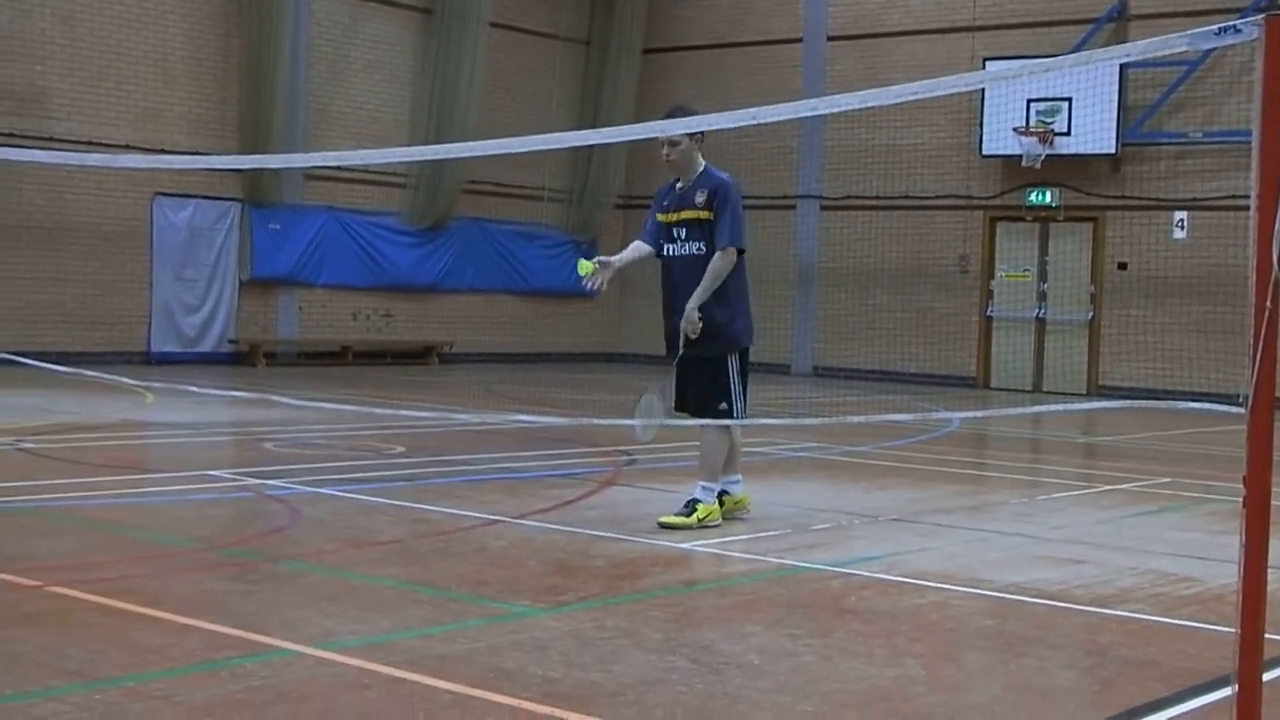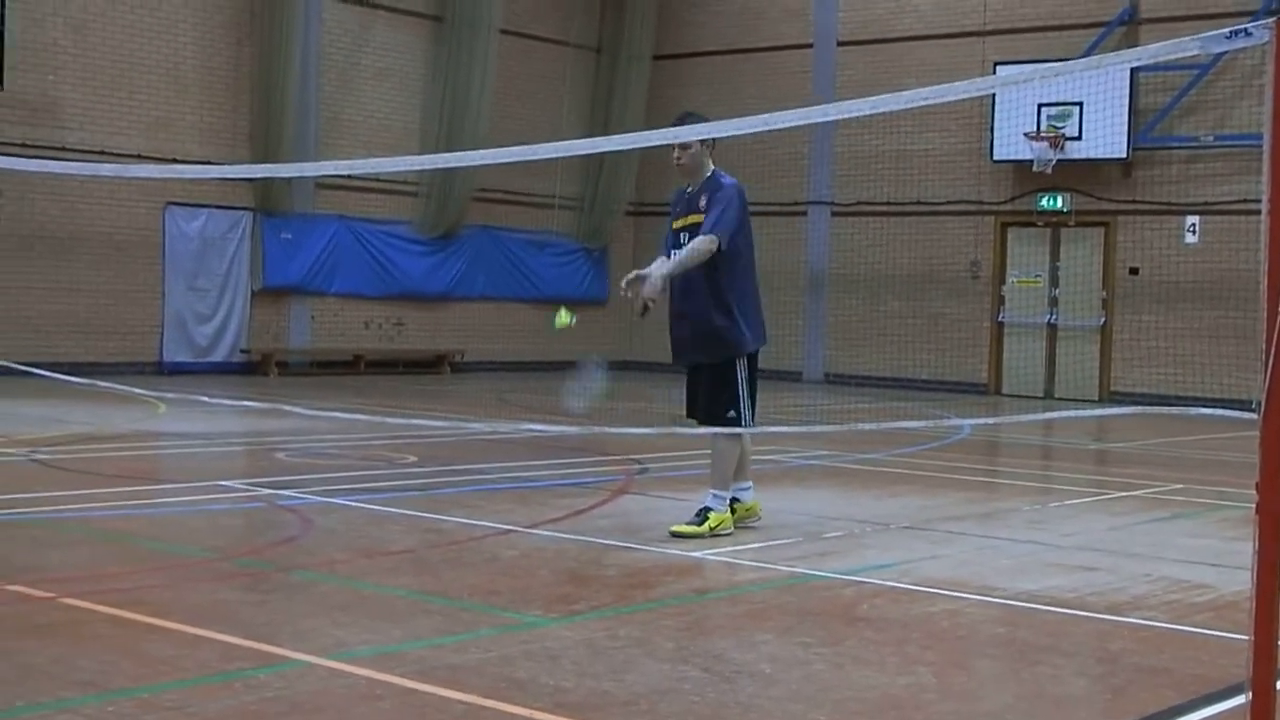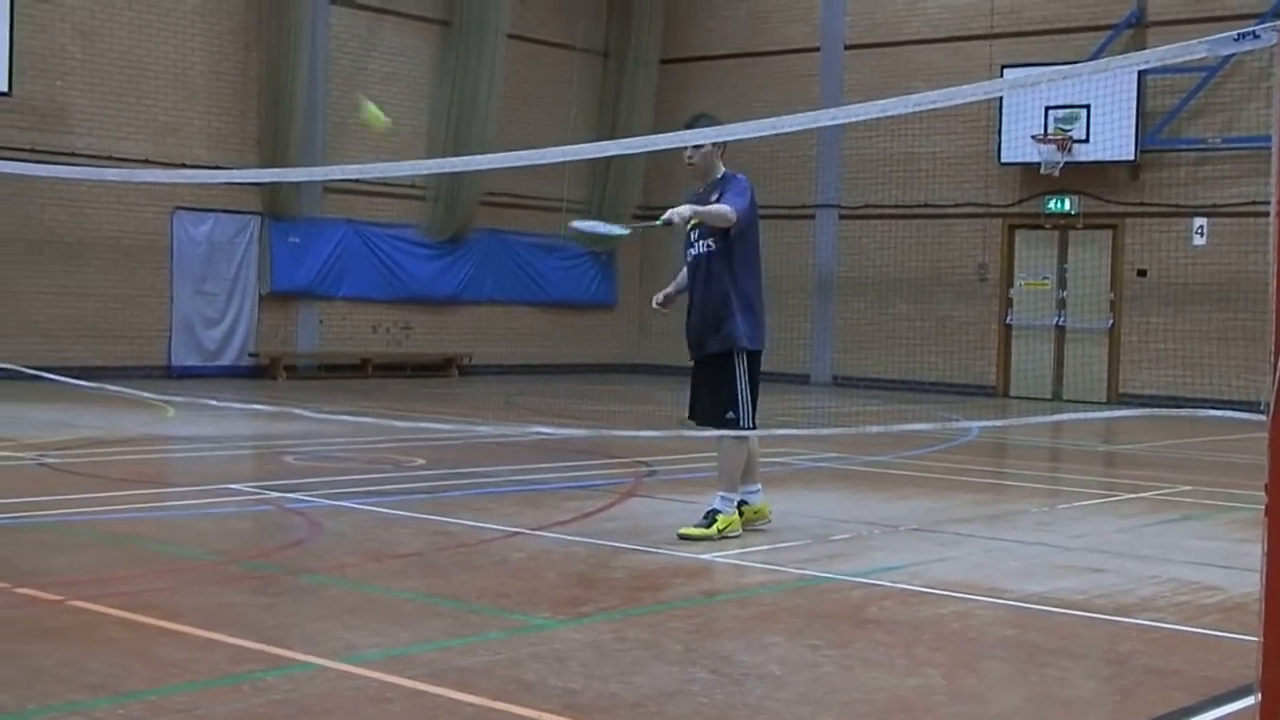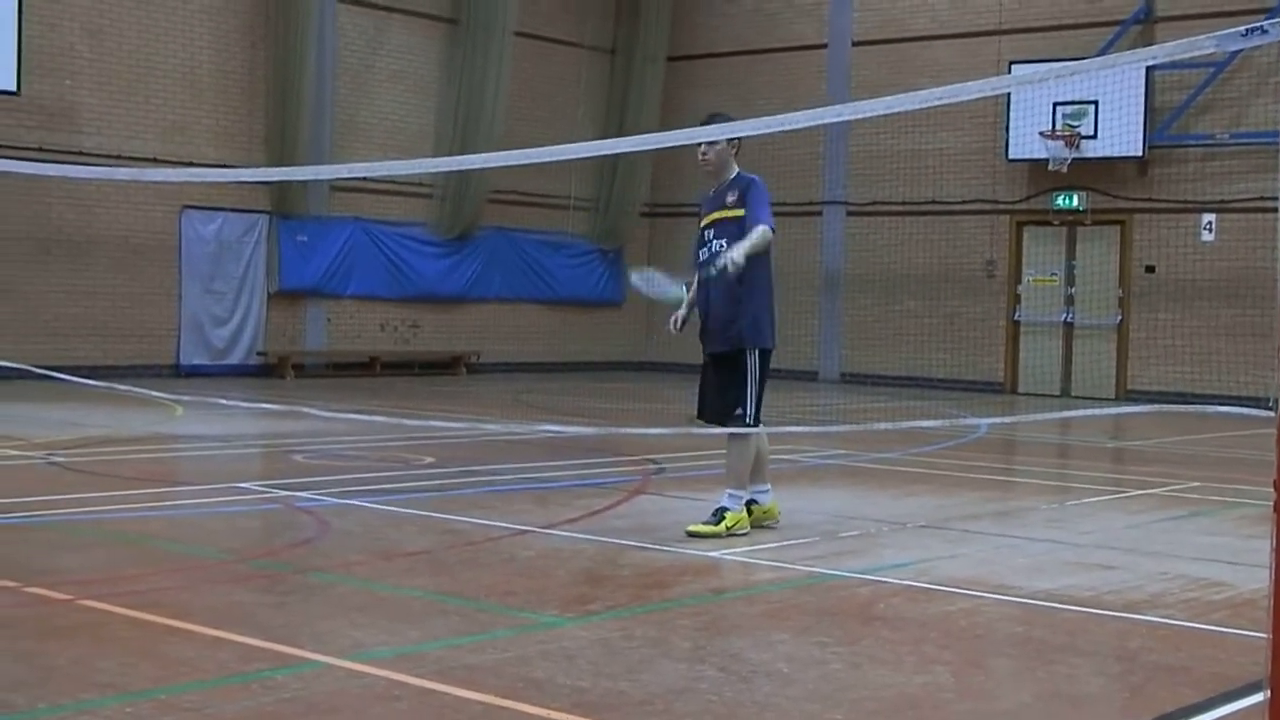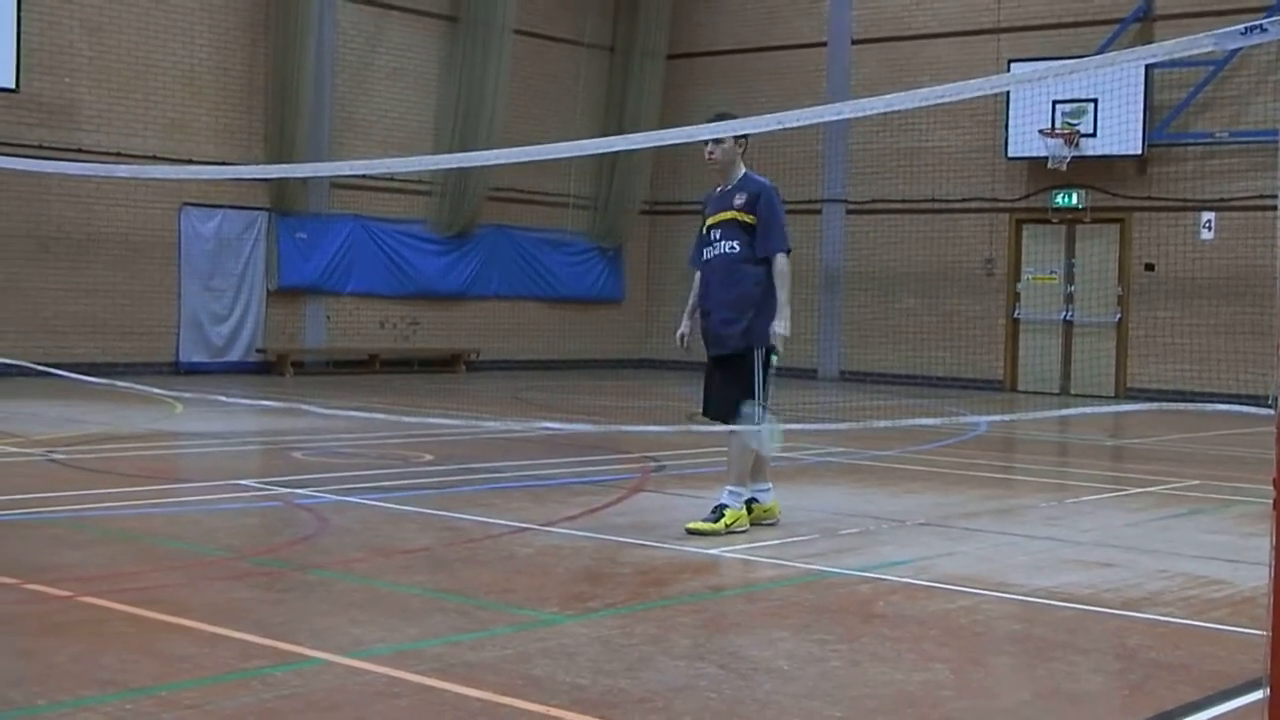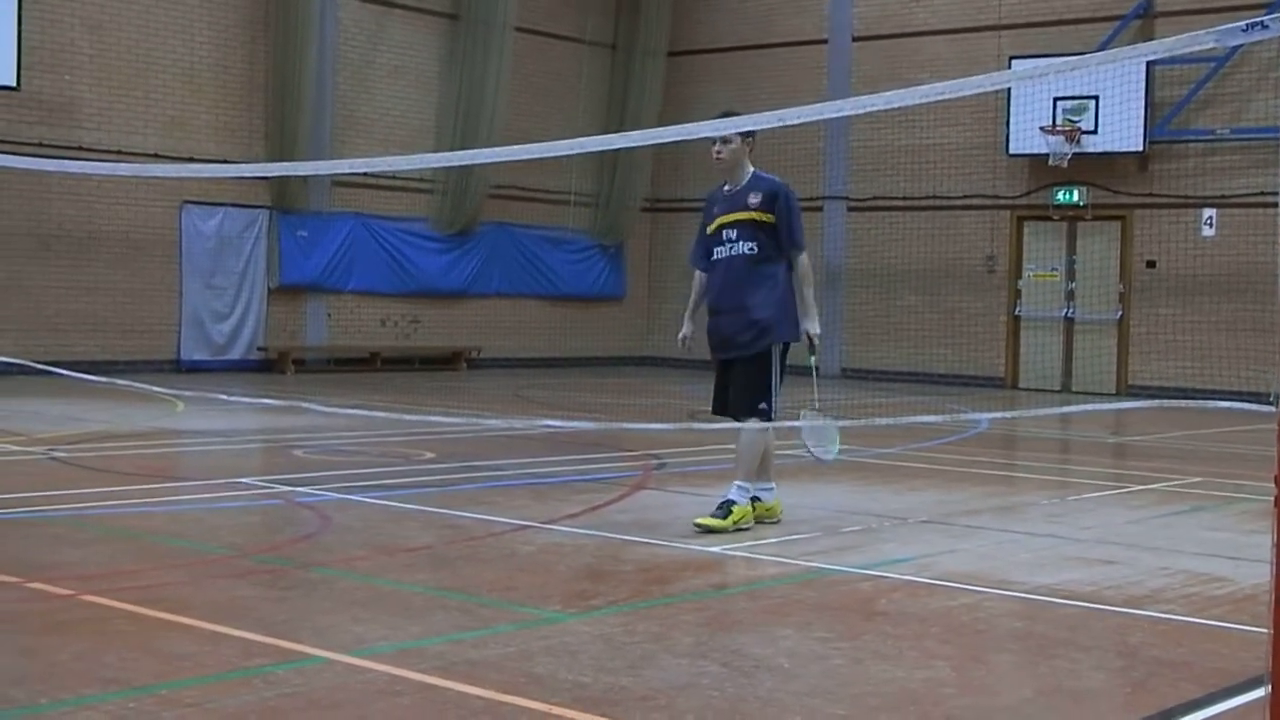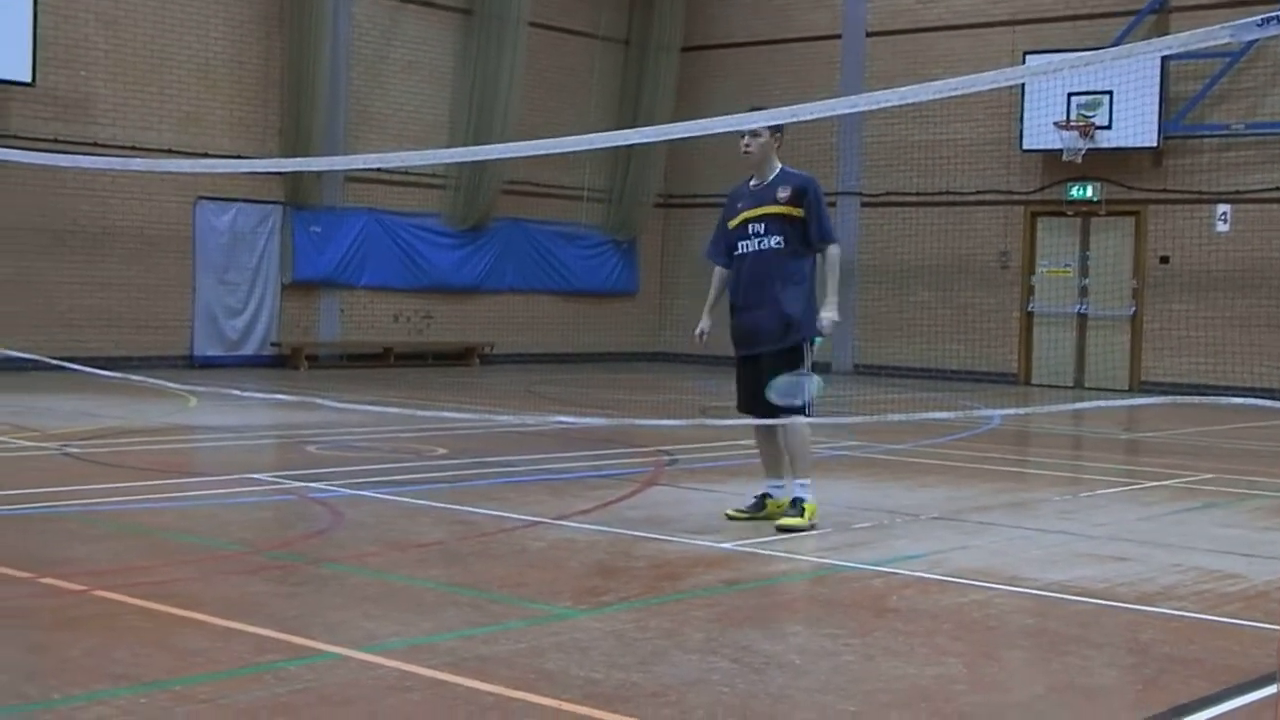
dt=0.2s
person 1, frame 1
left shoulder: (720, 187)
right shoulder: (664, 196)
left elbow: (728, 252)
right elbow: (649, 242)
left wrist: (696, 305)
right wrist: (615, 261)
left hip: (719, 321)
right hip: (684, 324)
left knee: (717, 410)
right knee: (715, 411)
left ankle: (705, 499)
right ankle: (731, 491)
person 1, frame 2
left shoulder: (726, 190)
right shoulder: (681, 199)
left elbow: (709, 242)
right elbow: (673, 254)
left wrist: (664, 275)
right wrist: (648, 273)
left hip: (730, 327)
right hip: (698, 330)
left knee: (727, 417)
right knee: (723, 417)
left ankle: (718, 508)
right ankle: (743, 499)
person 1, frame 3
left shoulder: (736, 187)
right shoulder: (697, 201)
left elbow: (729, 216)
left wrist: (692, 212)
right wrist: (673, 289)
left hip: (736, 325)
right hip: (709, 328)
left knee: (731, 418)
right knee: (729, 418)
left ankle: (726, 510)
right ankle: (752, 501)
person 1, frame 4
left shoulder: (751, 188)
right shoulder: (709, 202)
left elbow: (764, 231)
left wrist: (743, 248)
right wrist: (686, 306)
left hip: (746, 325)
right hip: (718, 327)
left knee: (740, 416)
right knee: (739, 418)
left ankle: (733, 508)
right ankle: (762, 501)
person 1, frame 5
left shoulder: (760, 192)
right shoulder: (711, 202)
left elbow: (779, 255)
left wrist: (782, 314)
right wrist: (689, 317)
left hip: (751, 327)
right hip: (720, 328)
left knee: (742, 414)
right knee: (737, 416)
left ankle: (733, 505)
right ankle: (762, 500)
person 1, frame 6
left shoulder: (774, 191)
right shoulder: (713, 202)
left elbow: (798, 256)
right elbow: (704, 267)
left wrist: (809, 313)
right wrist: (689, 317)
left hip: (766, 323)
right hip: (727, 327)
left knee: (754, 411)
right knee: (746, 413)
left ankle: (738, 501)
right ankle: (765, 498)
person 1, frame 7
left shoulder: (802, 187)
right shoulder: (736, 197)
left elbow: (829, 247)
right elbow: (724, 262)
left wrist: (830, 302)
right wrist: (707, 313)
left hip: (789, 320)
right hip: (747, 323)
left knee: (790, 407)
right knee: (759, 411)
left ankle: (802, 499)
right ankle: (774, 493)
